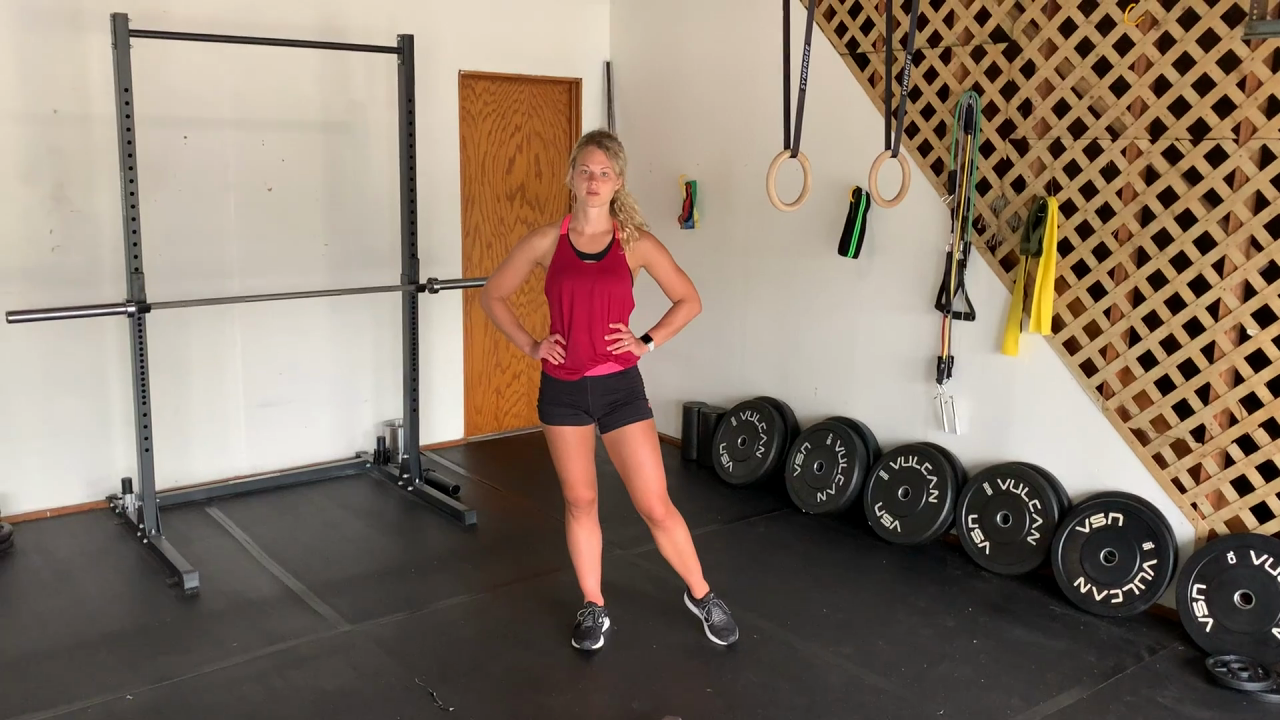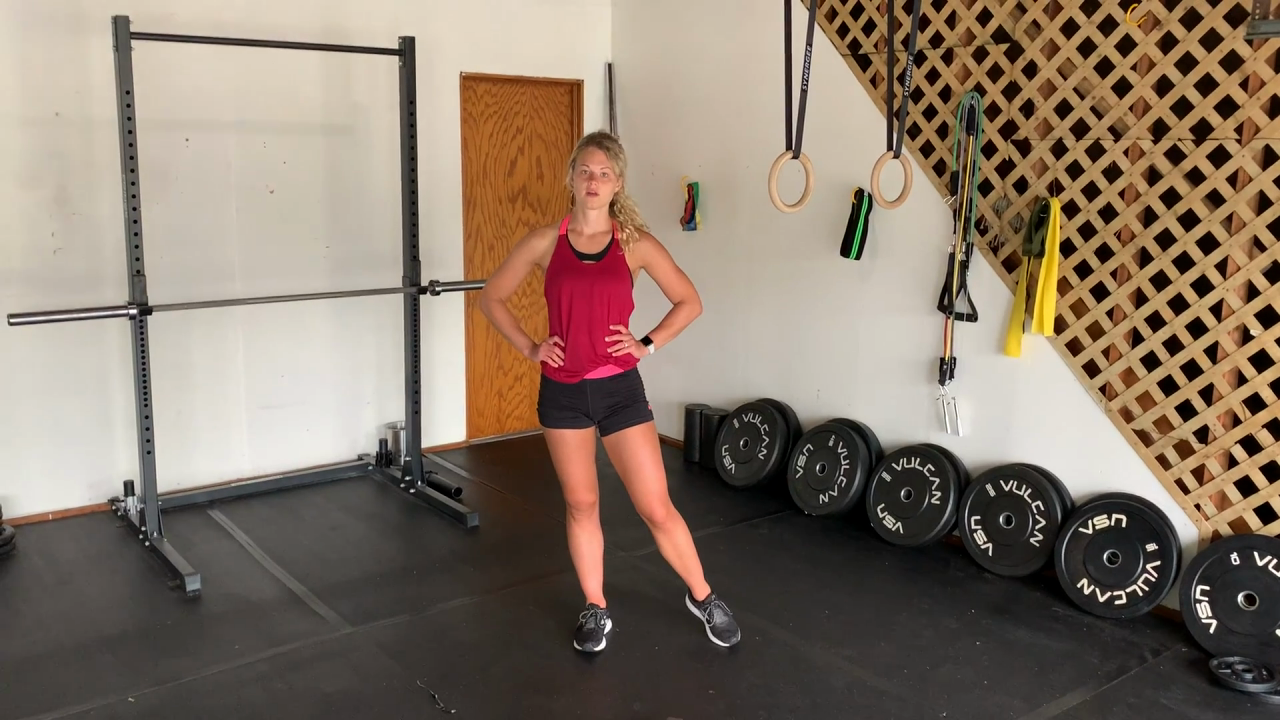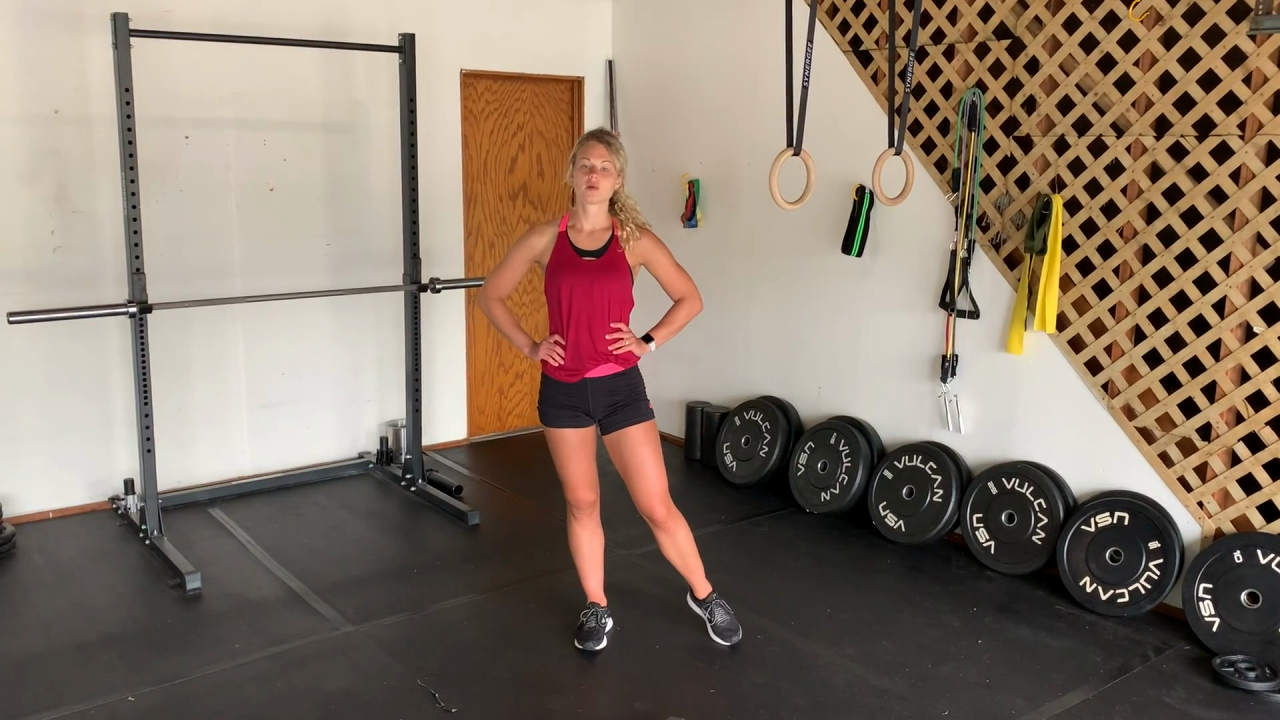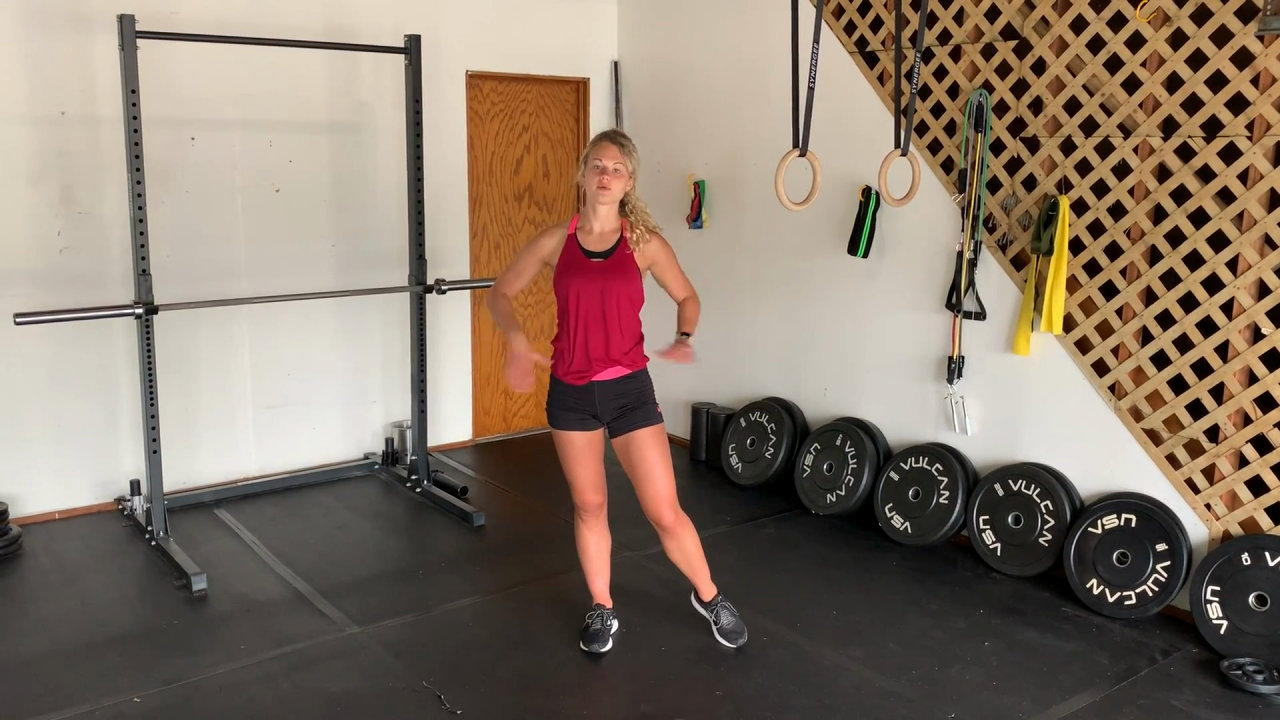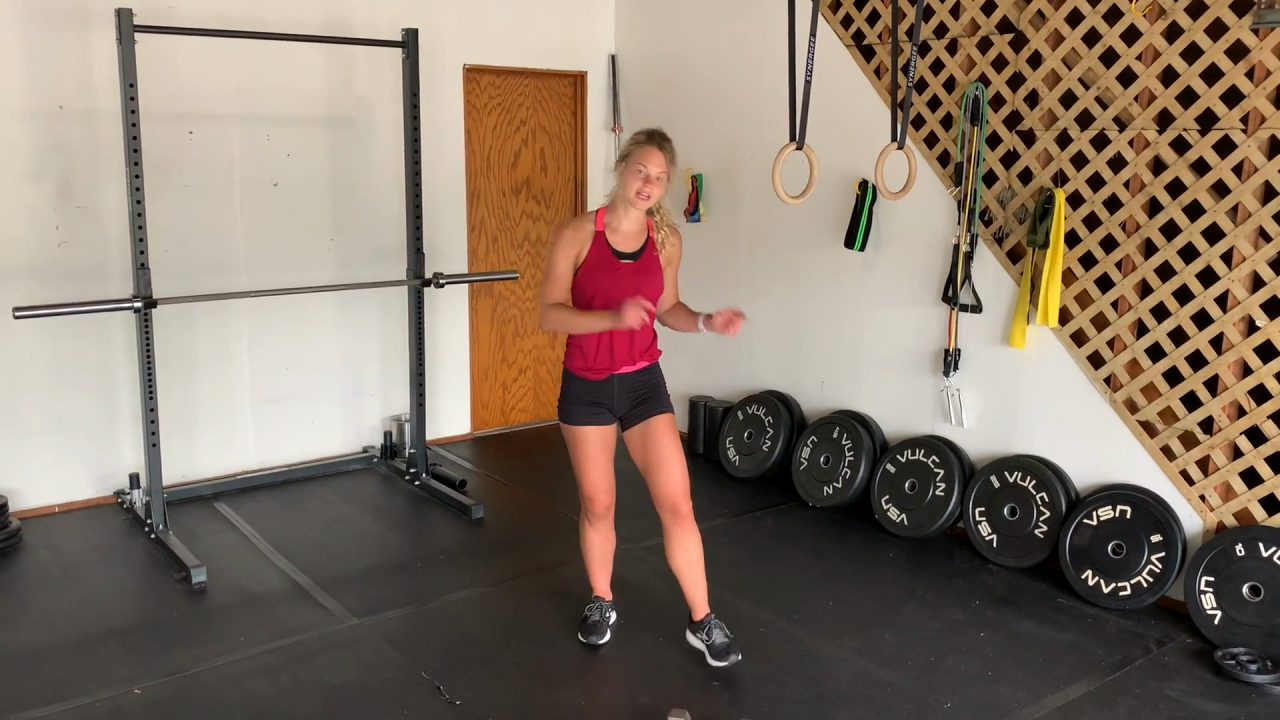
dt=0.5s
person 1, frame 1
left shoulder: (636, 242)
right shoulder: (546, 241)
left elbow: (689, 300)
right elbow: (493, 294)
left wrist: (647, 342)
right wrist: (530, 344)
left hip: (620, 387)
right hip: (563, 389)
left knee: (655, 505)
right knee: (580, 502)
left ankle: (701, 595)
right ankle: (593, 608)
person 1, frame 2
left shoulder: (635, 243)
right shoulder: (545, 241)
left elbow: (689, 301)
right elbow: (491, 297)
left wrist: (648, 344)
right wrist: (528, 346)
left hip: (619, 389)
right hip: (562, 391)
left knee: (656, 508)
right knee: (581, 505)
left ankle: (703, 597)
right ankle: (595, 610)
person 1, frame 3
left shoulder: (635, 240)
right shoulder: (544, 238)
left elbow: (690, 299)
right elbow: (490, 295)
left wrist: (649, 342)
right wrist: (529, 346)
left hip: (620, 387)
right hip: (563, 390)
left knee: (657, 507)
right knee: (582, 504)
left ankle: (704, 596)
right ankle: (596, 608)
person 1, frame 4
left shoulder: (646, 241)
right shoulder: (554, 240)
left elbow: (687, 299)
right elbow: (501, 292)
left wrist: (684, 338)
right wrist: (517, 342)
left hip: (629, 389)
right hip: (572, 392)
left knee: (665, 512)
right knee: (589, 506)
left ankle: (710, 597)
right ankle: (602, 610)
person 1, frame 5
left shoulder: (667, 240)
right shoulder: (576, 233)
right elbow: (548, 315)
left wrist: (707, 321)
right wrist: (612, 317)
left hip: (643, 383)
right hip: (586, 387)
left knee: (676, 505)
right knee: (597, 505)
left ankle: (703, 620)
right ankle: (601, 602)
